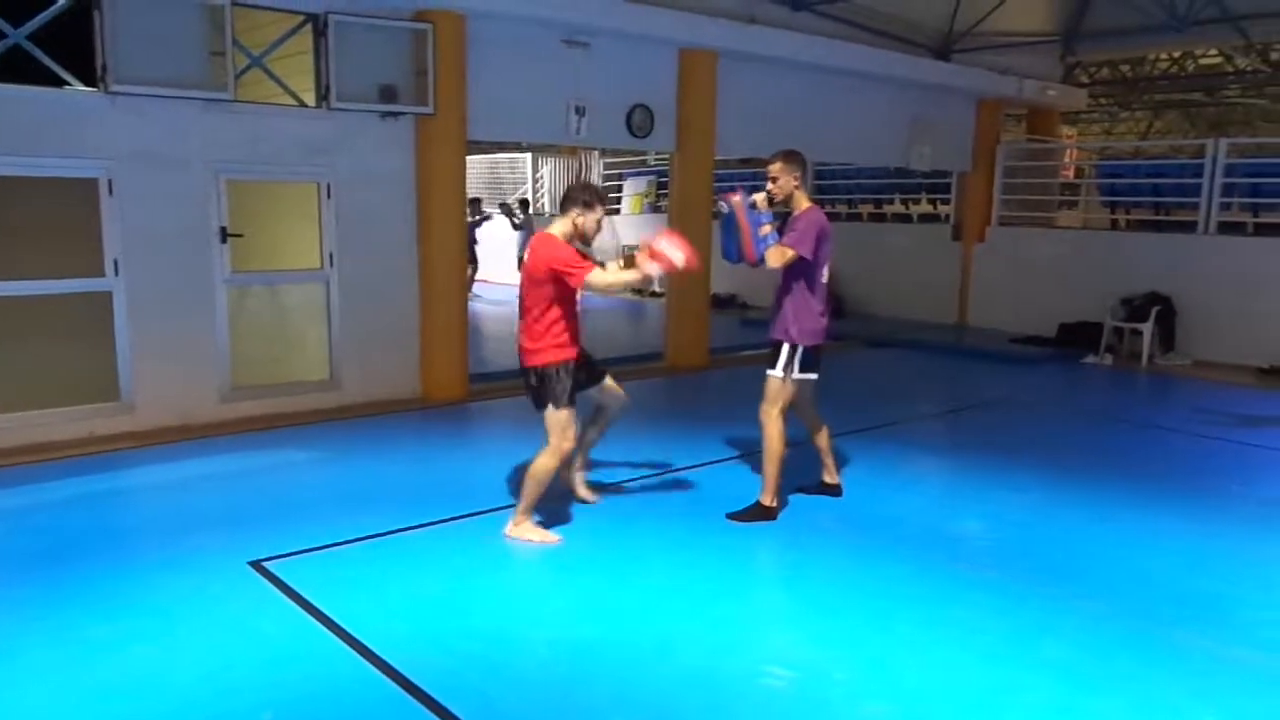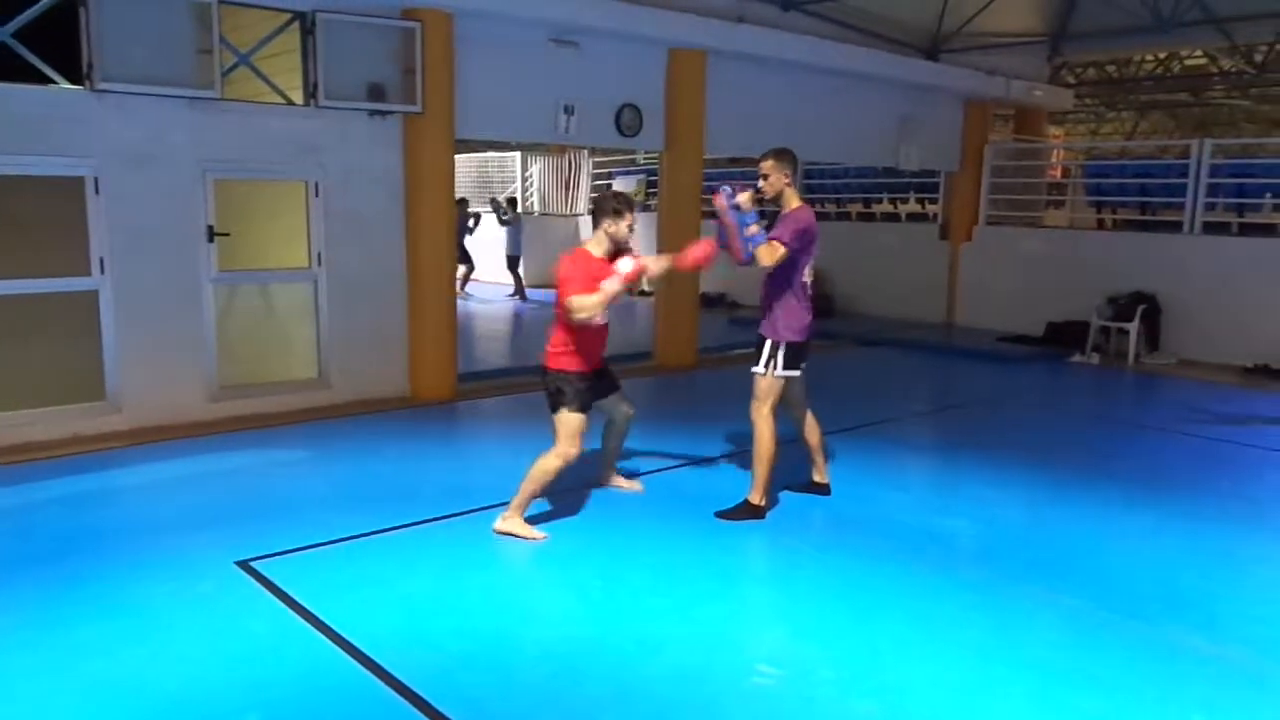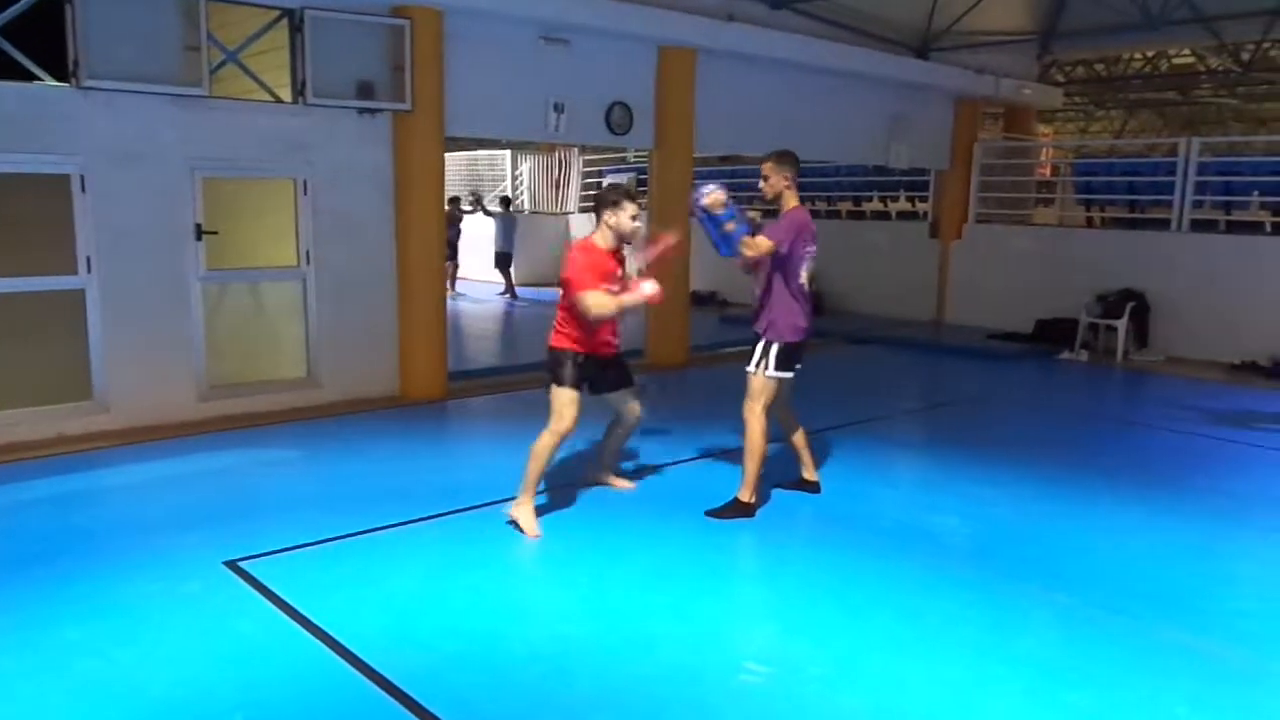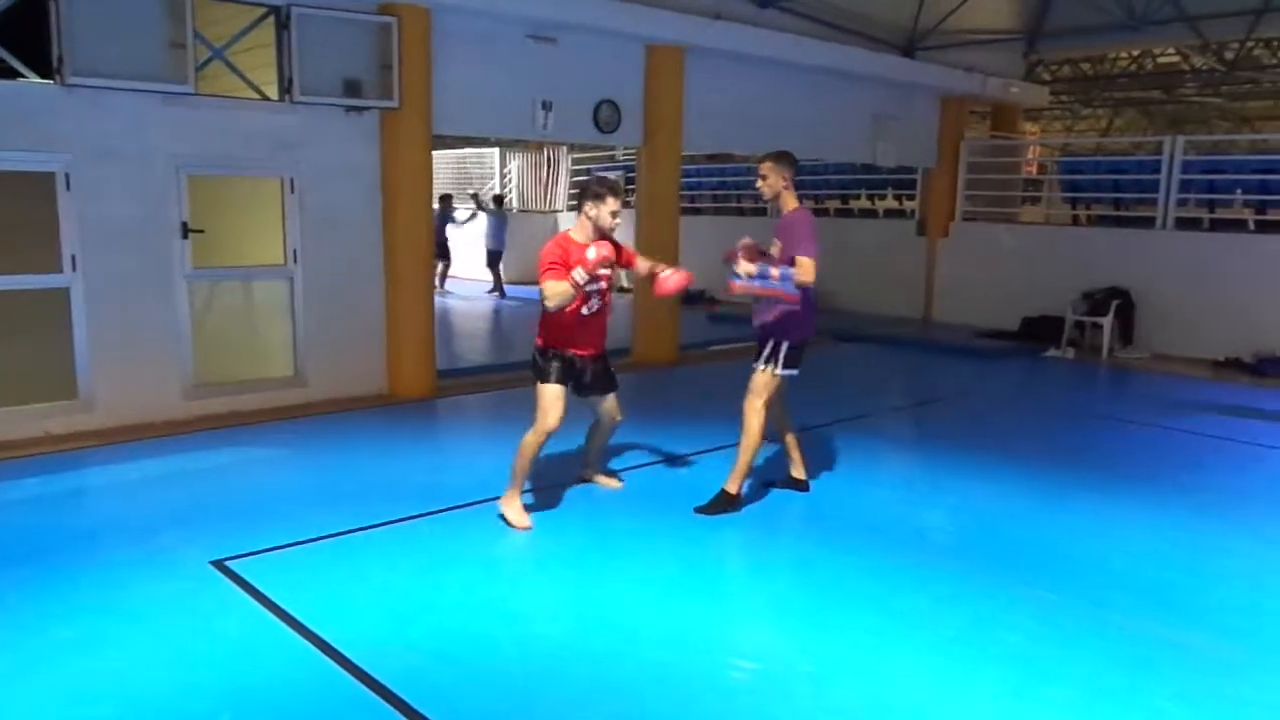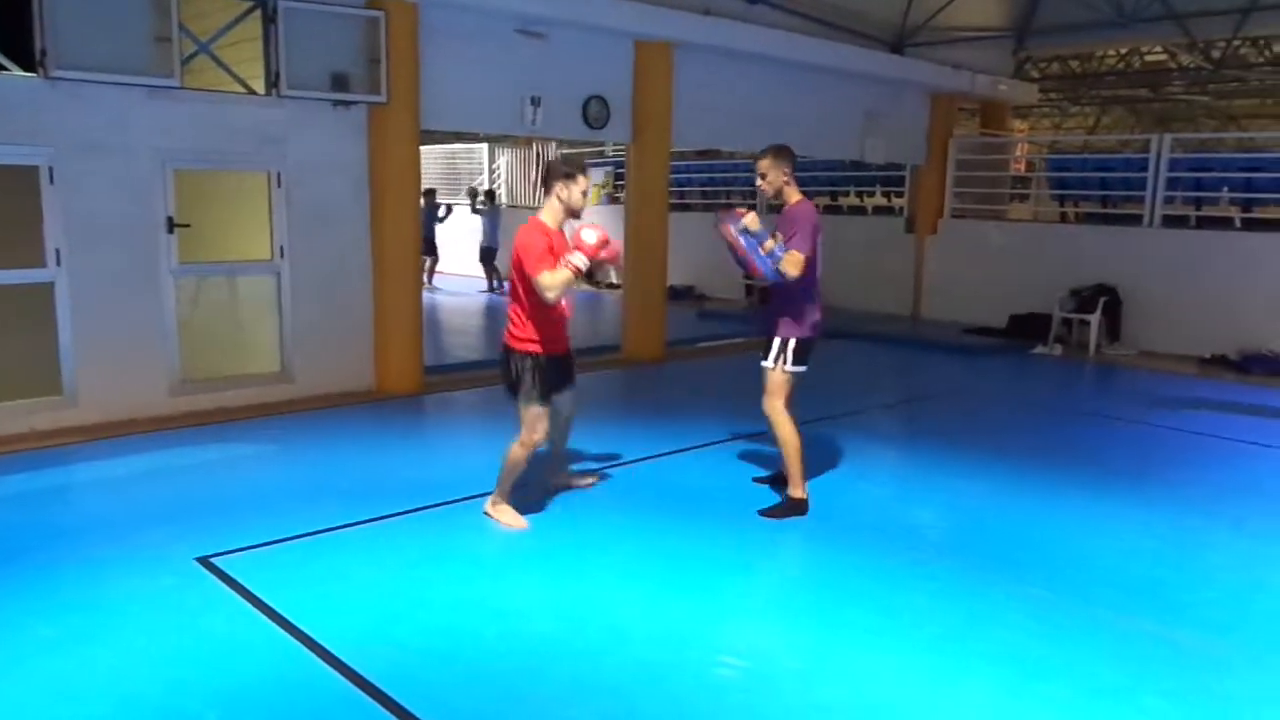
dt=0.3s
person 1, frame 1
left shoulder: (811, 220)
right shoulder: (797, 220)
left elbow: (775, 260)
right elbow: (758, 257)
left hip: (798, 333)
right hip: (799, 330)
left knee: (771, 411)
right knee: (804, 407)
left ankle: (768, 502)
right ankle: (830, 478)
person 1, frame 2
left shoulder: (800, 219)
right shoulder: (783, 218)
left elbow: (765, 259)
right elbow: (753, 256)
left wrist: (747, 218)
right wrist: (739, 217)
left hip: (783, 329)
right hip: (785, 327)
left knee: (761, 410)
right knee: (797, 405)
left ankle: (756, 501)
right ankle: (820, 477)
person 1, frame 3
left shoulder: (795, 220)
right shoulder: (789, 220)
left elbow: (751, 252)
right elbow: (757, 265)
right wrist: (751, 227)
left hip: (780, 329)
right hip: (785, 328)
left knee: (754, 409)
right knee: (778, 405)
left ankle: (746, 498)
right ankle: (809, 475)
person 1, frame 4
left shoulder: (800, 221)
right shoulder: (788, 220)
left elbow: (806, 276)
left wrist: (759, 270)
left hip: (787, 329)
right hip: (778, 326)
left knee: (754, 405)
right knee: (770, 402)
left ankle: (732, 490)
right ankle: (797, 473)
person 1, frame 5
left shoulder: (803, 214)
right shoulder: (788, 213)
left elbow: (791, 269)
left wrist: (760, 234)
right wrist: (756, 236)
left hip: (793, 325)
right hip: (784, 321)
left knee: (773, 404)
right knee: (779, 400)
left ankle: (796, 494)
right ankle: (789, 472)
person 2, frame 1
left shoulder: (554, 244)
right shoulder: (553, 251)
left elbow: (590, 274)
right elbow: (605, 283)
left wrist: (616, 265)
right wrist: (653, 269)
left hip: (566, 351)
right hip: (547, 359)
left knee: (615, 399)
right knee: (561, 443)
left ankle: (575, 470)
right ankle: (520, 521)
person 2, frame 2
left shoulder: (609, 261)
right shoulder: (579, 265)
left elbow: (646, 269)
right elbow: (583, 312)
right wrist: (617, 282)
left hip: (591, 364)
right hip: (568, 369)
left knee: (623, 413)
right knee: (567, 450)
left ankle: (608, 474)
right ankle: (510, 516)
person 2, frame 3
left shoulder: (614, 252)
right shoulder: (582, 257)
left elbow: (620, 288)
right elbow: (595, 309)
right wrist: (636, 296)
left hip: (605, 352)
right hip: (573, 351)
left knee: (631, 413)
right knee: (562, 426)
left ankle: (603, 471)
right ankle: (524, 502)
person 2, frame 4
left shoulder: (608, 245)
right shoulder: (555, 250)
left elbow: (639, 266)
right elbow: (551, 301)
left wrist: (662, 272)
right wrist: (586, 270)
left hip: (593, 352)
right hip: (556, 351)
left knee: (611, 416)
right knee: (548, 422)
left ankle: (591, 469)
right ankle: (512, 497)
person 2, frame 5
left shoulder: (560, 234)
right shoulder: (533, 237)
right elbow: (551, 290)
left wrist: (591, 258)
right wrist: (581, 257)
left hip: (555, 346)
right hip: (528, 351)
left knee: (565, 412)
right knee: (534, 435)
left ankle: (560, 472)
right ankle: (498, 501)
